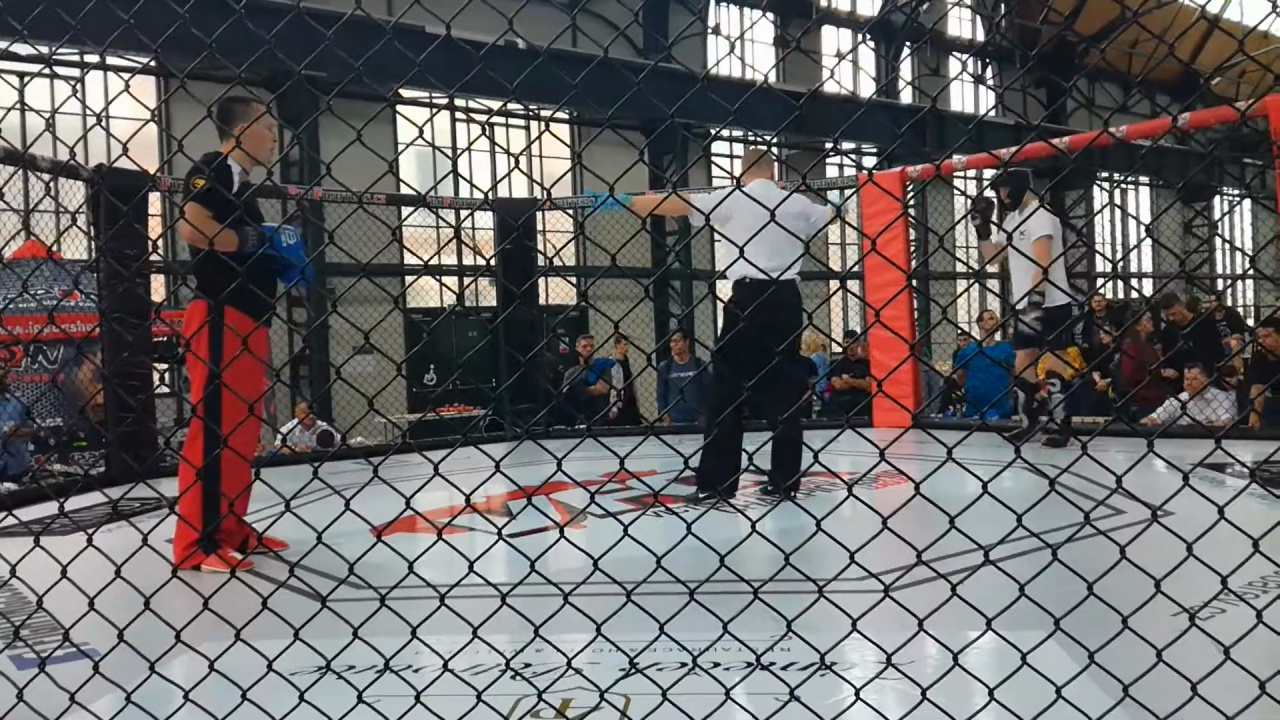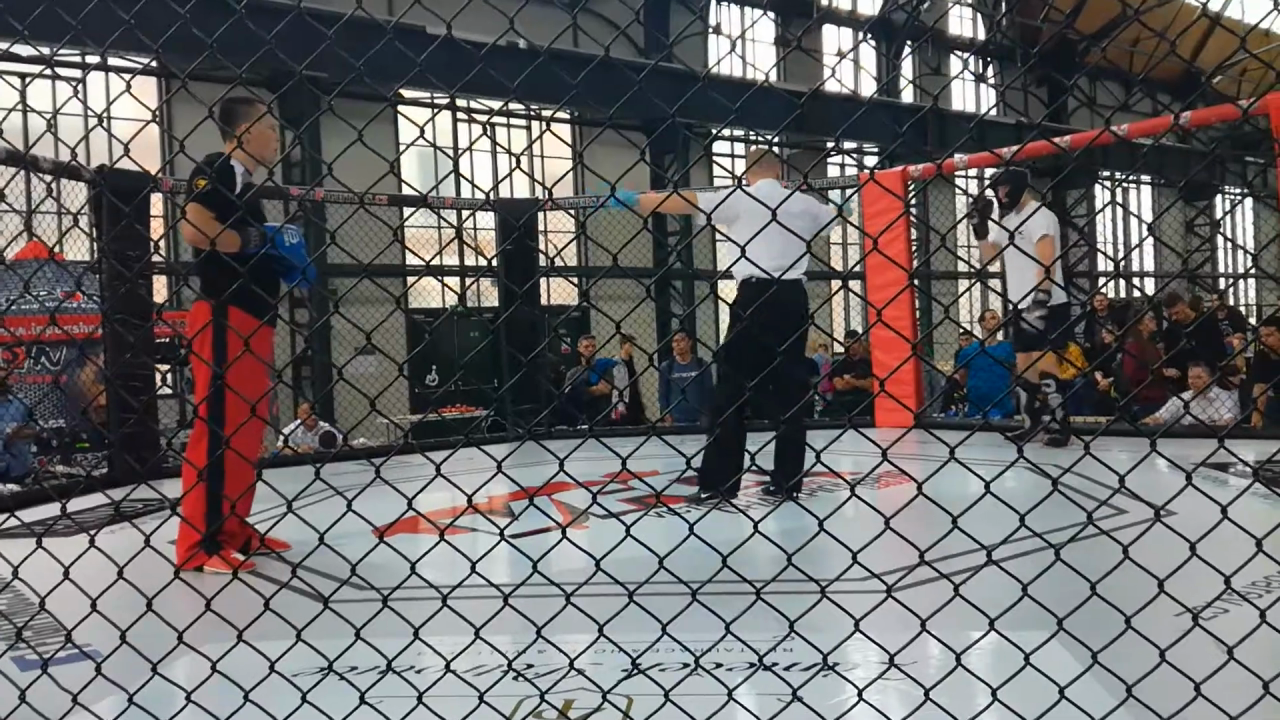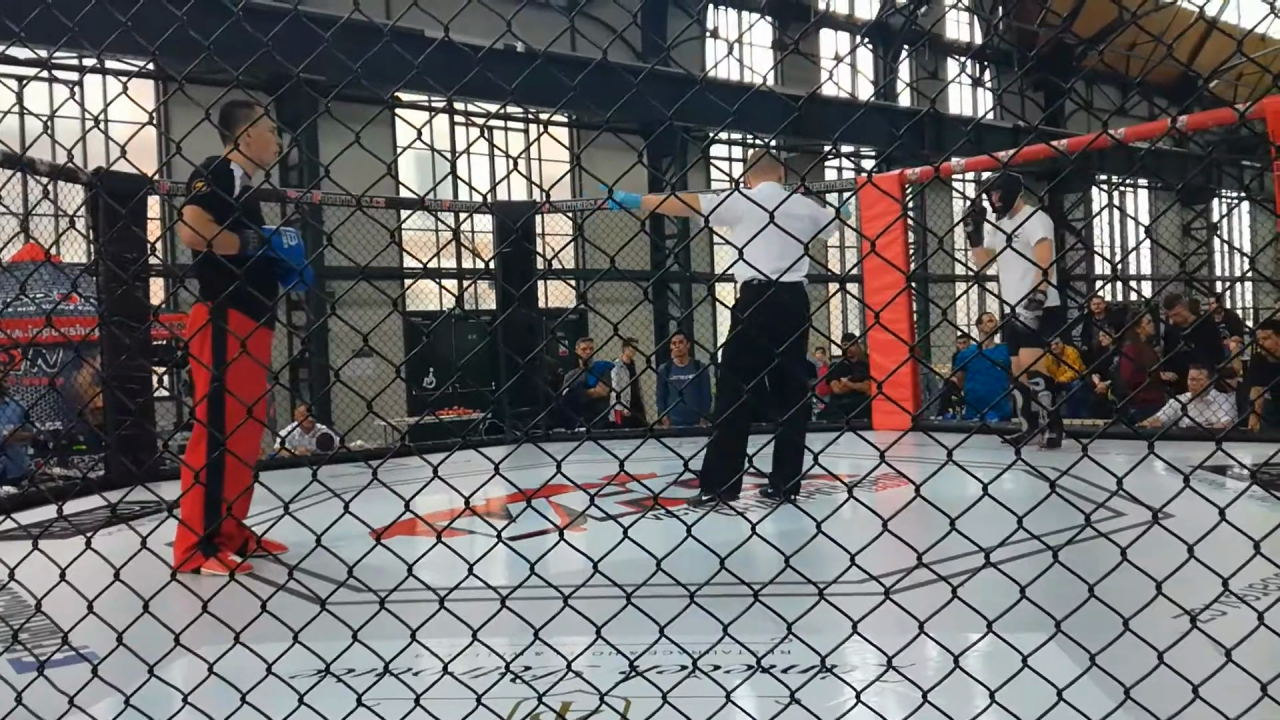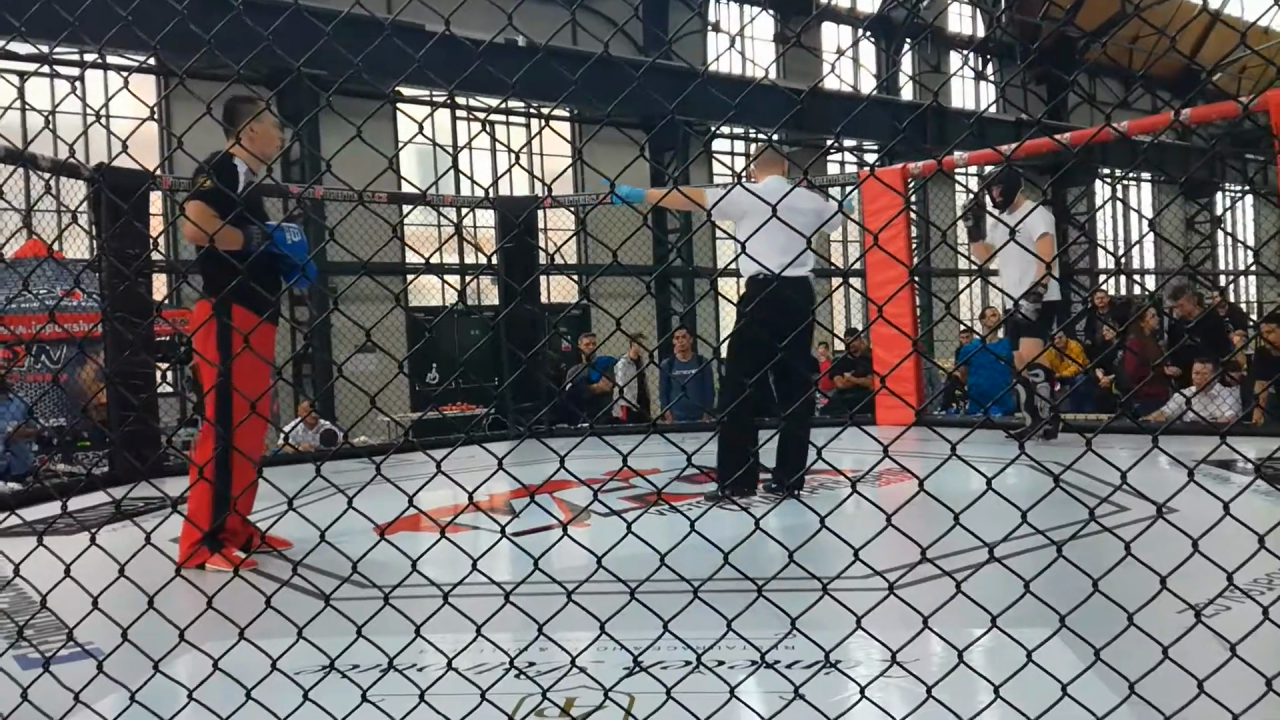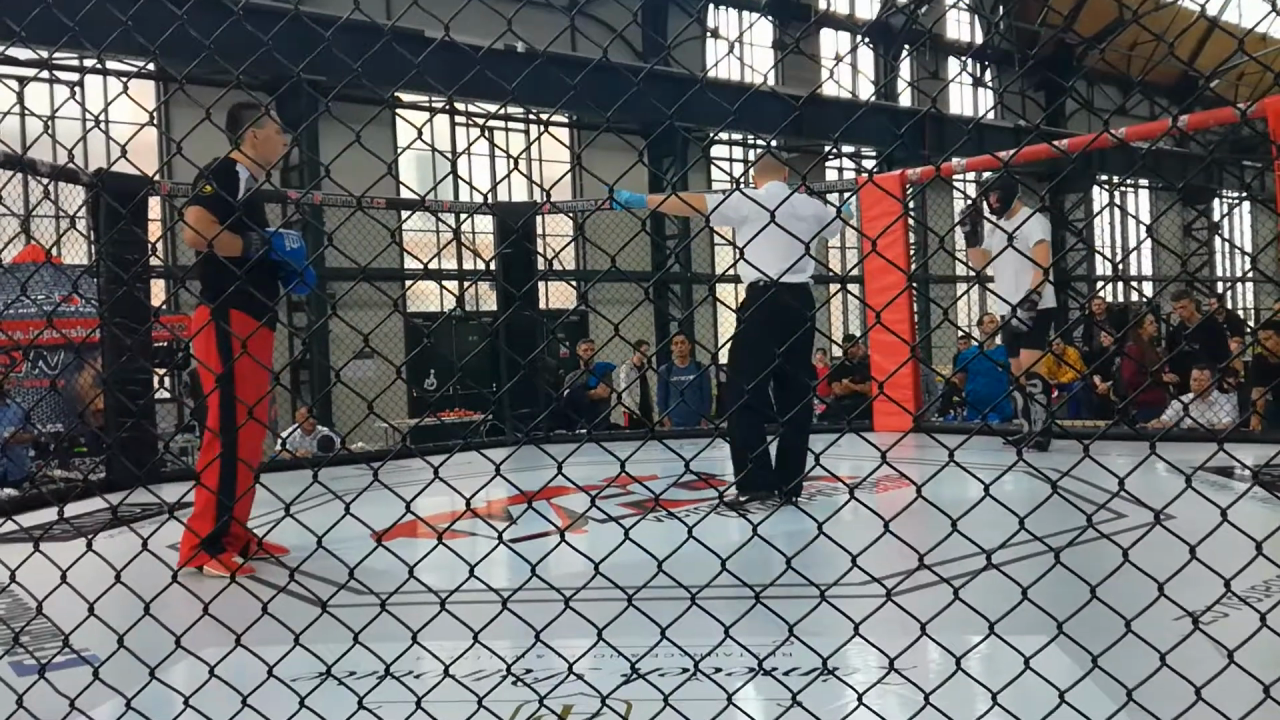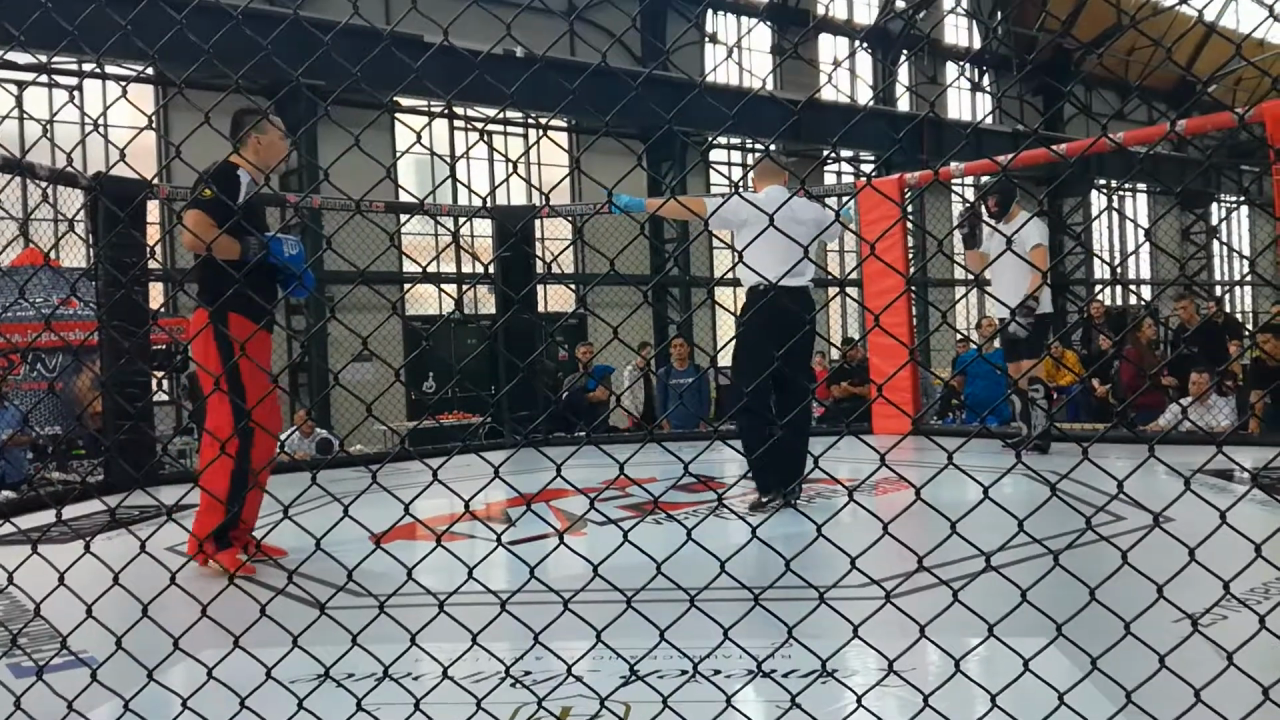
dt=0.1s
person 1, frame 1
left shoulder: (239, 182)
right shoulder: (214, 168)
right elbow: (190, 226)
left wrist: (281, 261)
right wrist: (256, 238)
left hip: (246, 320)
right hip: (220, 318)
left knee: (242, 427)
right knee: (216, 425)
left ankle: (230, 527)
right ankle: (197, 541)
person 1, frame 2
left shoulder: (243, 182)
right shoulder: (218, 169)
right elbow: (194, 228)
left wrist: (286, 262)
right wrist: (260, 239)
left hip: (251, 319)
right hip: (225, 317)
left knee: (248, 427)
right knee: (221, 426)
left ankle: (232, 529)
right ankle: (200, 543)
person 1, frame 3
left shoulder: (242, 186)
right shoulder: (217, 172)
right elbow: (191, 230)
left wrist: (281, 264)
right wrist: (257, 241)
left hip: (248, 321)
right hip: (223, 320)
left knee: (244, 430)
right knee: (219, 429)
left ankle: (229, 531)
right ankle: (197, 545)
person 1, frame 4
left shoulder: (246, 181)
right shoulder: (222, 167)
right elbow: (196, 226)
left wrist: (286, 261)
right wrist: (261, 238)
left hip: (253, 317)
right hip: (227, 316)
left knee: (249, 424)
right knee: (229, 424)
left ankle: (233, 528)
right ankle: (203, 540)
person 1, frame 5
left shoulder: (248, 186)
right shoulder: (223, 173)
right elbow: (194, 231)
left wrist: (286, 267)
right wrist: (261, 244)
left hip: (250, 323)
right hip: (226, 321)
left knee: (248, 430)
right knee: (233, 428)
left ankle: (231, 533)
right ankle: (204, 543)
person 1, frame 6
left shoulder: (248, 190)
right shoulder: (224, 176)
right elbow: (193, 234)
left wrist: (283, 270)
right wrist: (260, 248)
left hip: (247, 325)
right hip: (226, 323)
left knee: (231, 430)
right knee: (252, 427)
left ankle: (229, 536)
right ankle: (216, 537)
person 2, frame 1
left shoulder: (731, 200)
right shoulder: (798, 204)
left elbow: (677, 204)
right elbow: (828, 215)
left wrist: (624, 201)
right wrist: (836, 206)
left hip: (749, 298)
right hip: (786, 299)
left knee: (727, 390)
right knee: (785, 391)
left ankle: (715, 482)
right ankle: (785, 480)
person 2, frame 2
left shoulder: (739, 198)
right shoulder: (804, 203)
left elbow: (684, 202)
right elbow: (834, 216)
left wrist: (632, 199)
left hip: (756, 297)
right hip: (793, 298)
left knee: (732, 390)
right knee: (791, 390)
left ankle: (718, 483)
right ankle: (787, 479)
person 2, frame 3
left shoulder: (739, 201)
right shoulder: (805, 206)
left elbow: (686, 205)
right elbow: (834, 220)
left wrist: (633, 201)
left hip: (757, 299)
right hip: (794, 300)
left knee: (734, 392)
right knee: (791, 392)
left ankle: (719, 484)
right ankle: (785, 481)
person 2, frame 4
left shoulder: (746, 196)
right shoulder: (811, 201)
left elbow: (692, 199)
right elbow: (839, 216)
left wrist: (639, 194)
right wrist: (845, 204)
left hip: (763, 295)
right hip: (800, 295)
left knee: (741, 385)
right knee: (796, 386)
left ankle: (736, 478)
right ankle: (789, 476)
person 2, frame 5
left shoulder: (745, 201)
right shoulder: (811, 207)
left elbow: (692, 205)
right elbow: (838, 221)
left wrist: (639, 200)
right wrist: (844, 209)
left hip: (763, 301)
right hip: (800, 301)
left knee: (744, 392)
right knee: (795, 392)
left ankle: (755, 482)
right ankle: (788, 482)
person 2, frame 6
left shoulder: (746, 206)
right shoulder: (811, 210)
left elbow: (692, 208)
right elbow: (839, 225)
left wrist: (639, 204)
right wrist: (845, 215)
left hip: (764, 305)
right hip: (800, 305)
left knee: (751, 395)
right knee: (795, 396)
left ankle: (772, 485)
right ankle: (788, 483)
person 3, frame 1
left shoulder: (1040, 215)
right shoulder: (1011, 219)
left elbow: (1043, 263)
right elbow: (994, 258)
left wrist: (1036, 302)
right wrist: (982, 225)
left hip: (1051, 303)
right hip: (1025, 305)
left knee: (1053, 364)
right knee: (1022, 364)
left ankle: (1062, 427)
right ankle: (1031, 421)
person 3, frame 2
left shoulder: (1039, 215)
right shoulder: (1006, 220)
left elbow: (1048, 261)
right elbow: (989, 257)
left wrist: (1041, 301)
right wrist: (980, 225)
left hip: (1047, 304)
right hip: (1022, 306)
left knee: (1044, 364)
right knee: (1024, 366)
left ankle: (1059, 427)
right ankle: (1033, 424)
person 3, frame 3
left shoulder: (1035, 219)
right shoulder: (999, 225)
left elbow: (1045, 264)
right elbow: (983, 263)
left wrist: (1036, 300)
right wrist: (973, 231)
left hip: (1040, 306)
right hip: (1015, 308)
left knee: (1032, 364)
right knee: (1018, 369)
left ankle: (1052, 424)
right ankle: (1030, 427)
person 3, frame 4
left shoulder: (1036, 213)
right shoulder: (998, 220)
left elbow: (1047, 258)
right elbow: (983, 258)
left wrist: (1035, 295)
right wrist: (974, 226)
left hip: (1040, 300)
right hip: (1014, 303)
left knee: (1032, 356)
right knee: (1020, 362)
left ankle: (1048, 417)
right ankle: (1032, 422)
person 3, frame 5
left shoulder: (1032, 220)
right shoulder: (995, 226)
left elbow: (1043, 266)
right elbow: (979, 264)
left wrist: (1030, 302)
right wrist: (971, 232)
left hip: (1035, 308)
right hip: (1010, 310)
left knee: (1029, 365)
right knee: (1017, 369)
left ankle: (1041, 430)
right ankle: (1029, 430)
person 3, frame 6
left shoulder: (1030, 224)
right shoulder: (992, 230)
left elbow: (1040, 271)
right elbow: (977, 267)
left wrist: (1027, 308)
right wrist: (969, 235)
left hip: (1033, 312)
right hip: (1007, 314)
left knee: (1031, 371)
right knee: (1016, 373)
left ankle: (1041, 434)
right ankle: (1029, 433)
